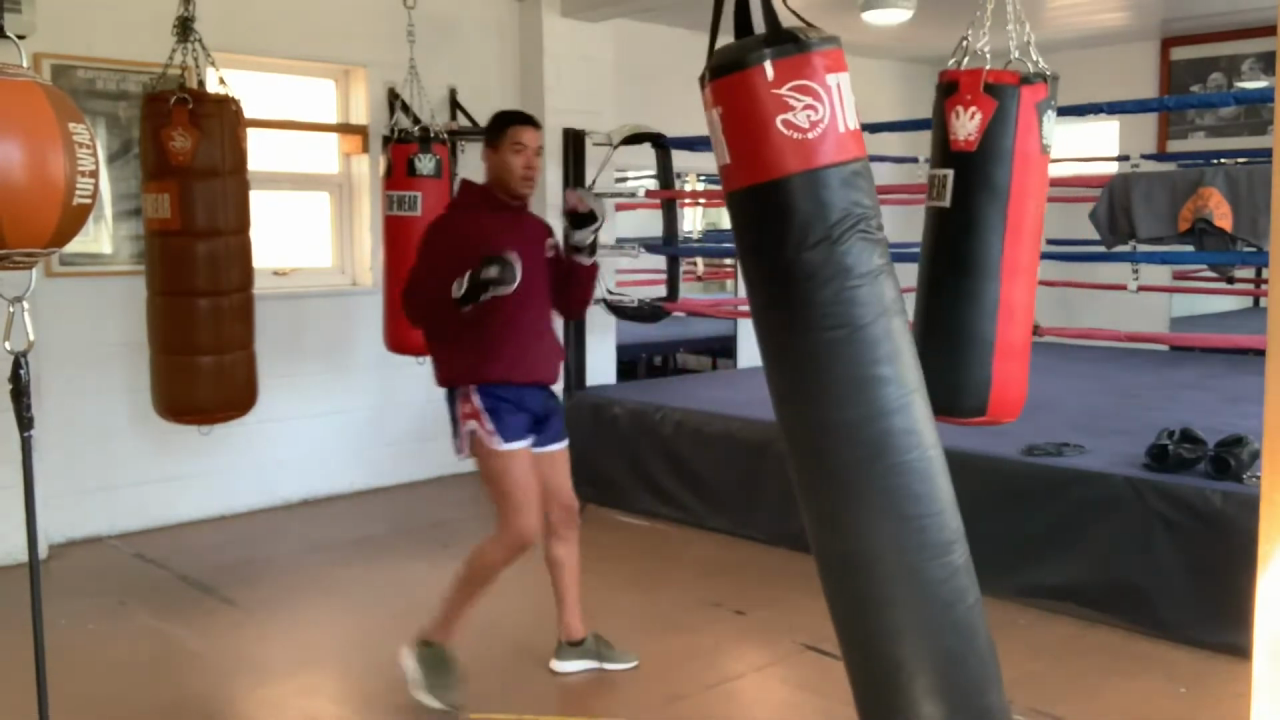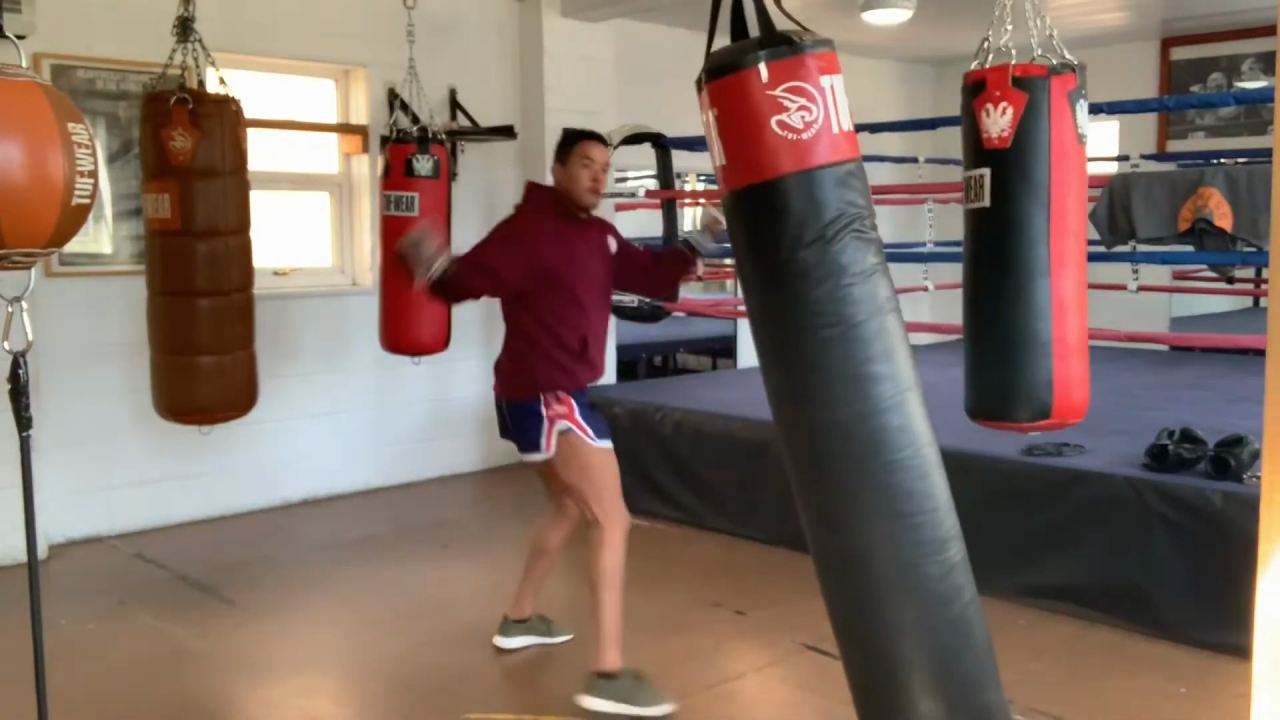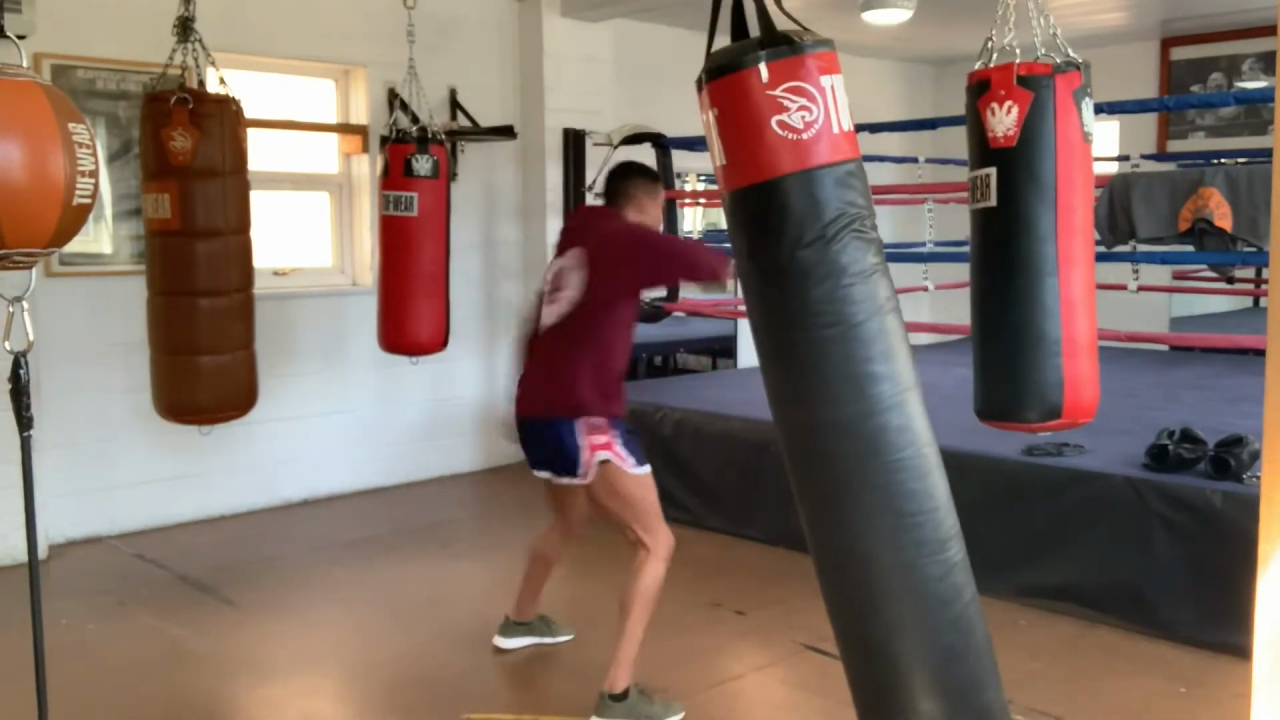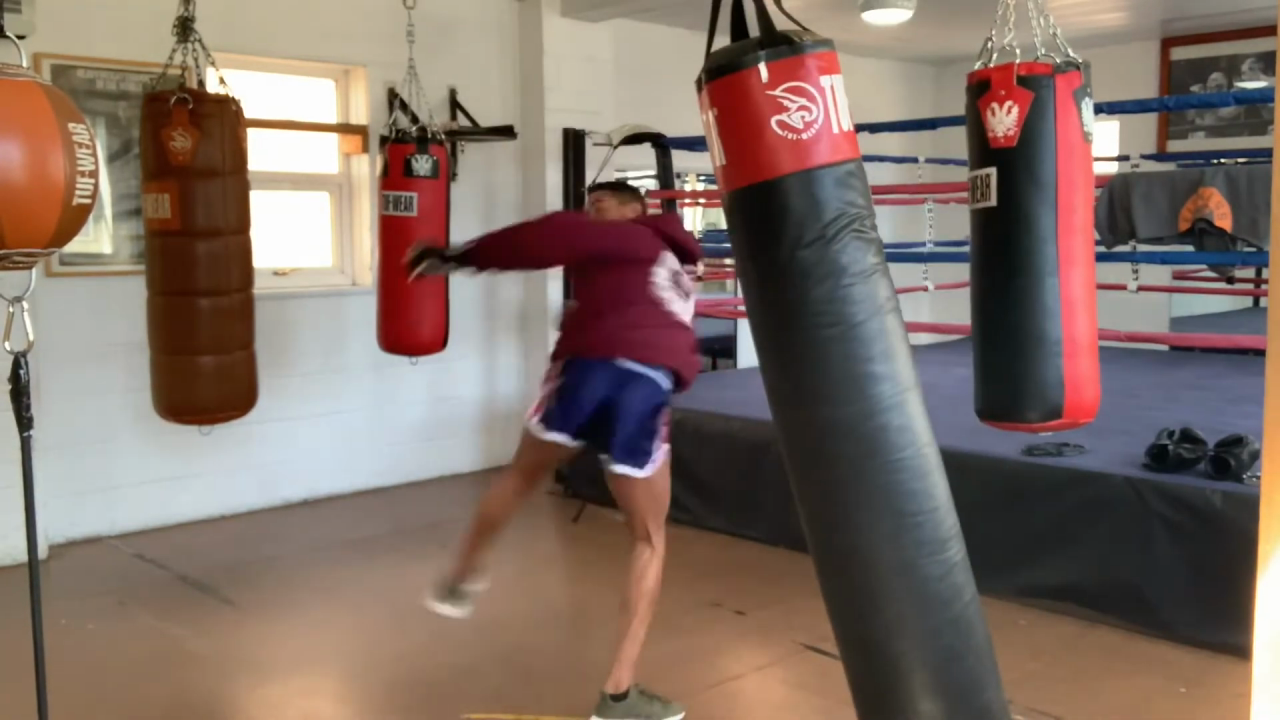
dt=0.3s
person 1, frame 1
left shoulder: (536, 229)
right shoulder: (460, 223)
left elbow: (571, 301)
right elbow: (420, 307)
left wrist: (583, 237)
right wrist: (472, 288)
left hip: (534, 390)
right hip: (485, 391)
left knee: (563, 514)
right knee: (522, 528)
left ankle: (574, 639)
right ankle: (432, 642)
person 1, frame 2
left shoulder: (599, 236)
right shoulder: (527, 230)
left elbow: (653, 279)
right elbow: (466, 279)
left wrist: (692, 250)
right wrist: (429, 264)
left hip: (561, 394)
right hip: (545, 396)
left knee: (569, 512)
right knee: (611, 522)
left ankle: (520, 618)
person 1, frame 3
left shoulder: (574, 249)
right shoulder: (620, 244)
right elbow: (692, 261)
right wrist: (719, 258)
left hip: (542, 411)
right hip: (580, 419)
left knee: (567, 521)
right knee: (655, 543)
left ankle: (520, 620)
person 1, frame 4
left shoulder: (634, 238)
right shoulder: (680, 277)
left elbow: (559, 232)
left wrist: (459, 255)
left hip: (584, 372)
right hip: (651, 386)
left knee: (517, 479)
right knee: (648, 544)
left ankle: (460, 580)
